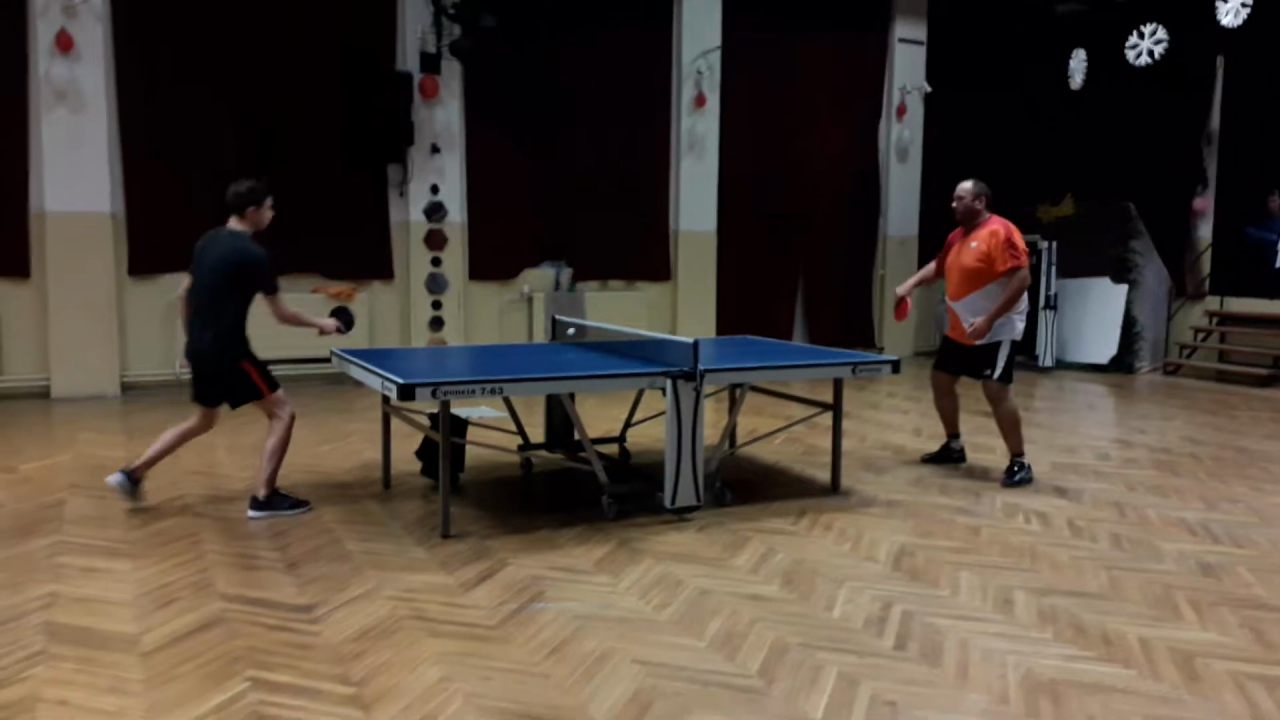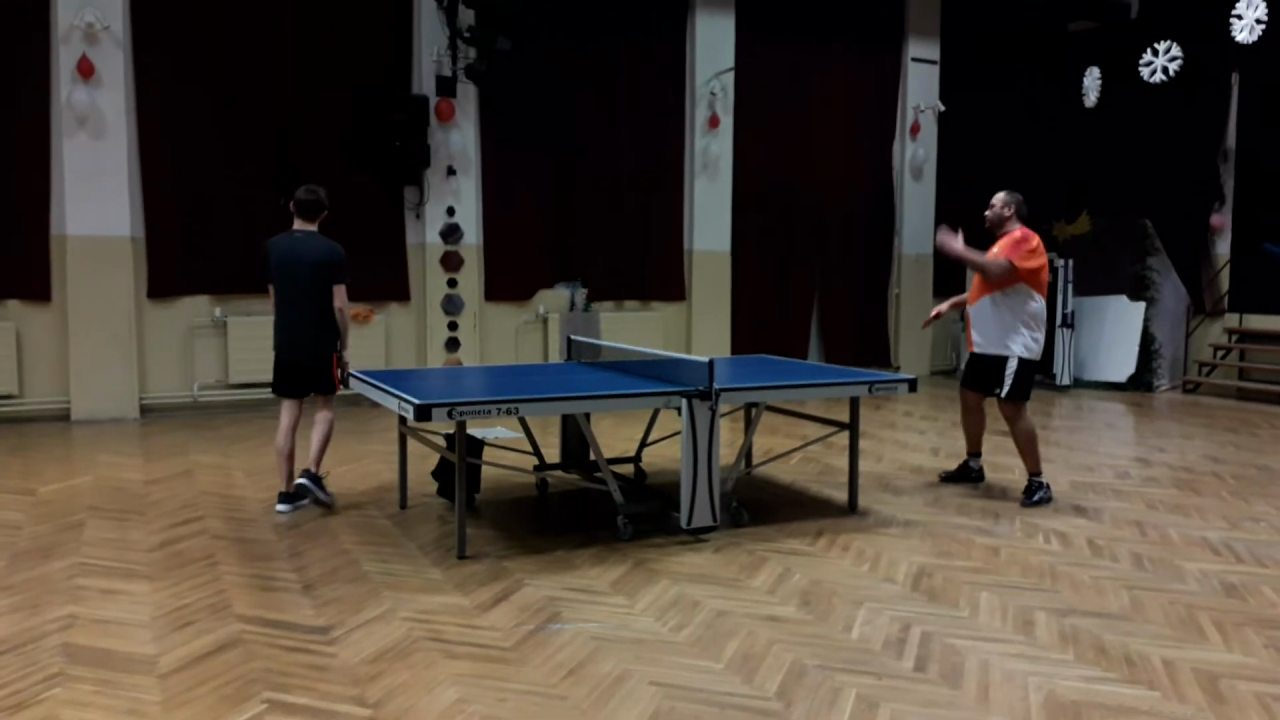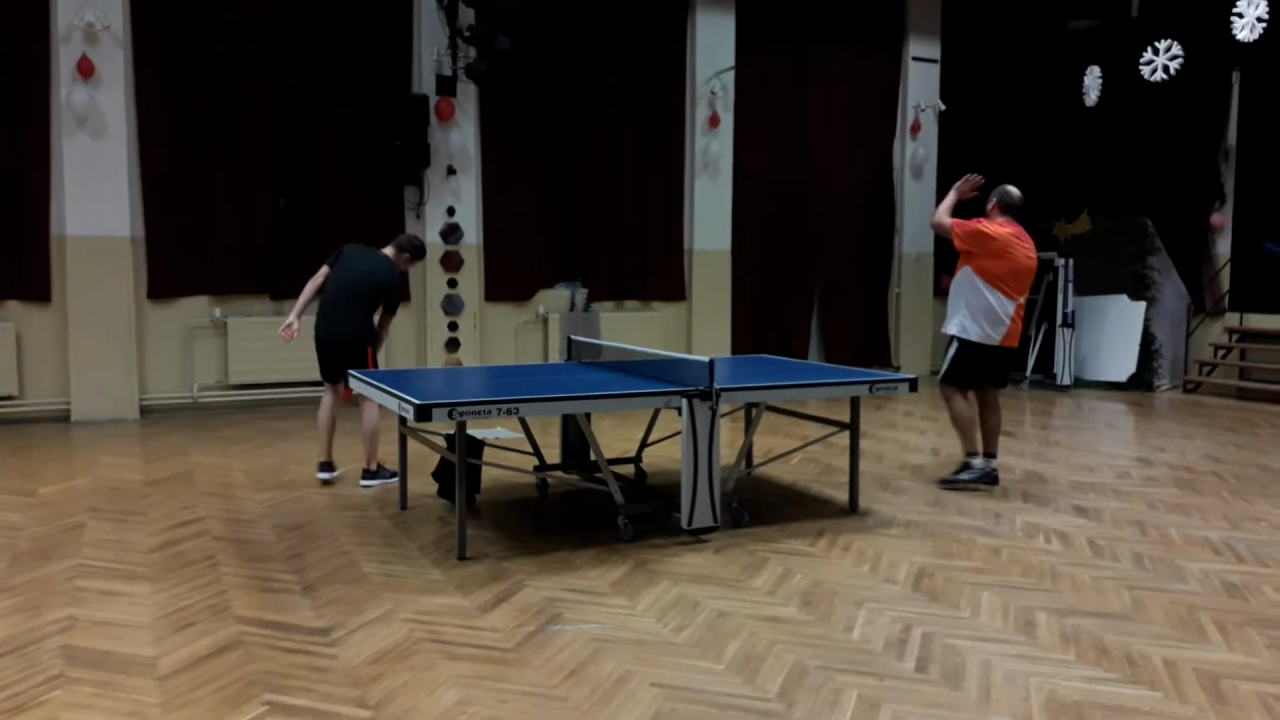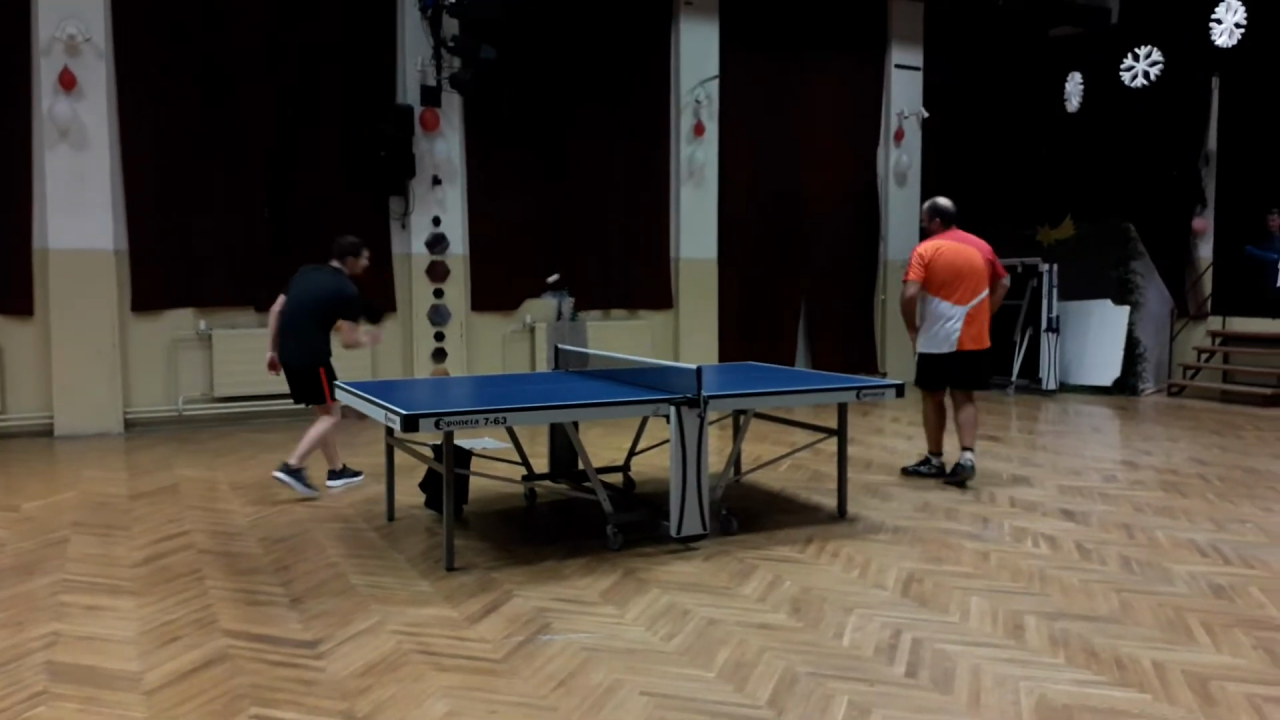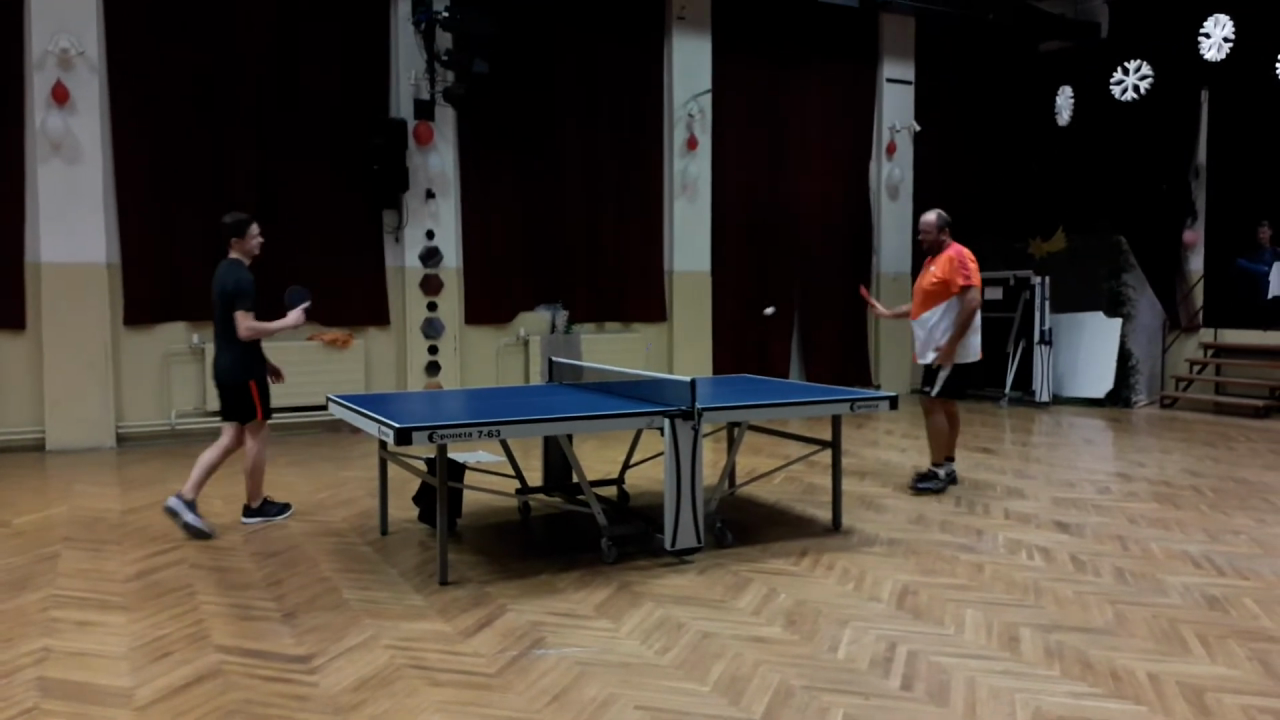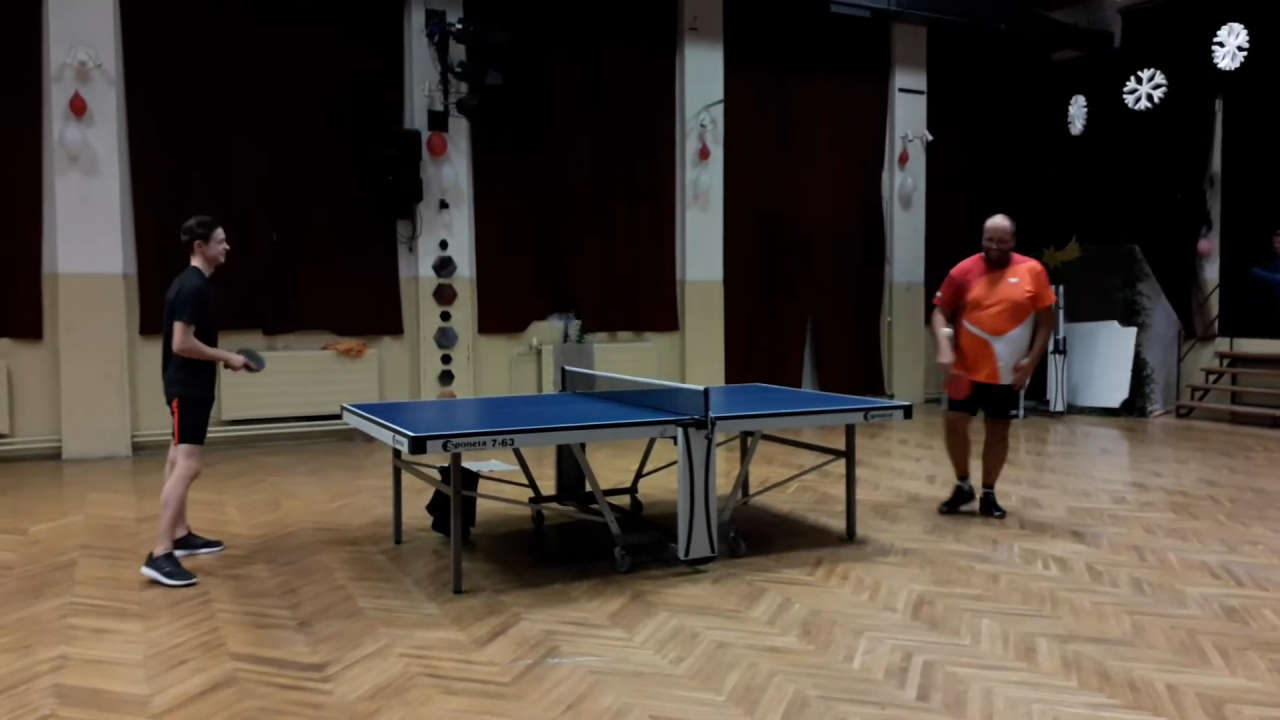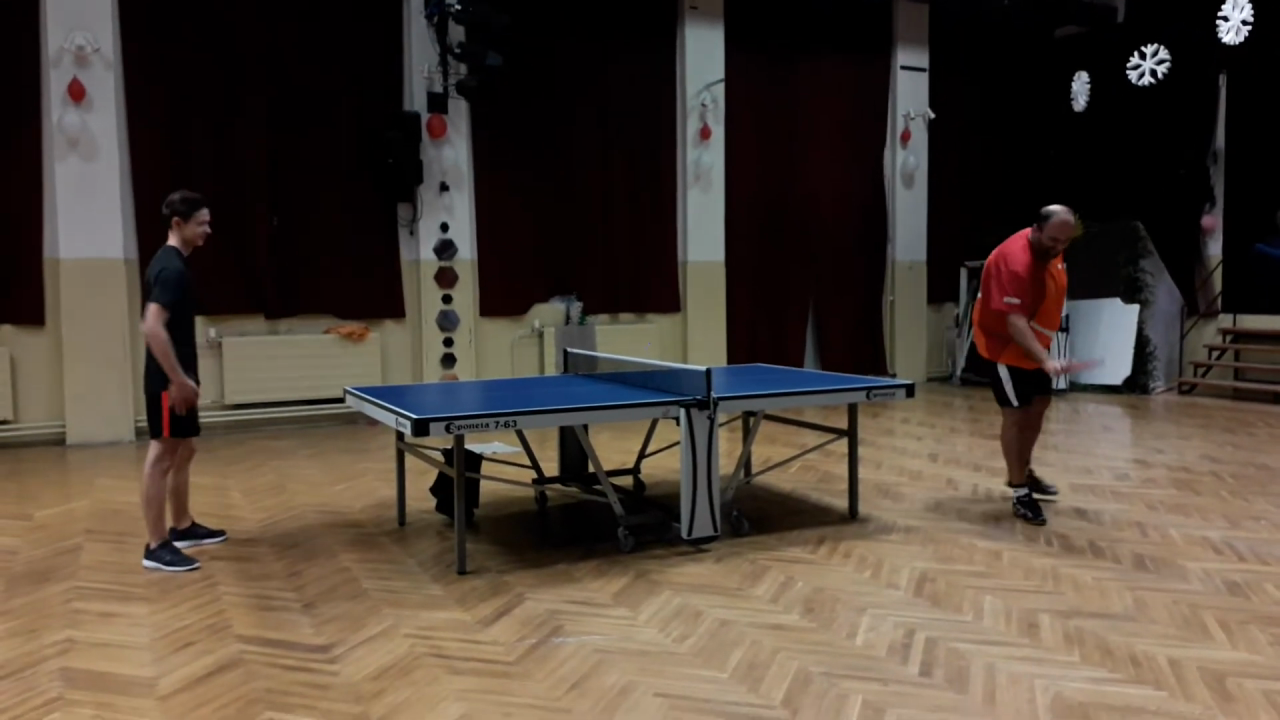
dt=0.7s
person 1, frame 1
left shoulder: (206, 242)
right shoulder: (253, 254)
left elbow: (185, 294)
right elbow: (281, 314)
right wrist: (320, 324)
left hip: (199, 350)
right hip: (227, 351)
left knee: (202, 421)
right knee: (282, 414)
left ankle: (133, 472)
right ankle: (263, 497)
person 1, frame 2
left shoulder: (273, 247)
right shoulder: (332, 251)
left elbow: (274, 299)
right elbow: (340, 306)
right wrist: (343, 348)
left hip: (285, 344)
right hip: (321, 344)
left knee: (288, 415)
right knee: (325, 410)
left ankle: (287, 492)
right ankle: (310, 473)
person 1, frame 3
left shoulder: (349, 251)
right shoulder: (392, 278)
left elbow: (316, 281)
right elbow: (382, 327)
left wrist: (294, 316)
right wrist: (371, 353)
left hip: (325, 333)
right hip: (356, 336)
left knee: (331, 393)
right knee: (368, 399)
left ankle: (325, 463)
right ankle: (371, 469)
person 1, frame 4
left shoulder: (305, 272)
right shoulder: (348, 291)
left elbow: (276, 310)
right elbow: (348, 342)
left wrist: (273, 350)
right wrist: (368, 339)
left hip: (288, 352)
right hip: (311, 355)
left knee: (322, 412)
right knee: (331, 414)
left ankle: (337, 470)
right ankle: (292, 467)
person 1, frame 5
left shoulder: (225, 271)
right shoulder: (241, 278)
right elbow: (246, 331)
left wrist: (266, 361)
right wrist: (288, 321)
left hip: (227, 367)
right hip: (243, 369)
left knee: (230, 438)
right knee: (257, 435)
left ankle: (184, 498)
right ankle: (255, 505)
person 1, frame 6
left shoulder: (194, 283)
right shoulder: (192, 286)
right elbow: (182, 344)
right wrist: (227, 358)
left hip: (192, 388)
right hip: (186, 389)
left knee: (181, 464)
right knee: (187, 467)
left ankle: (179, 536)
right ankle: (160, 555)
person 1, frame 7
left shoulder: (171, 263)
right shoulder: (171, 269)
right elbow: (152, 328)
right wrist: (177, 379)
left hip: (176, 378)
right hip: (168, 381)
left knee: (183, 452)
right knee: (162, 457)
left ankle: (182, 527)
right ankle: (157, 546)
person 2, frame 1
left shoulder: (1001, 232)
right shoulder: (958, 236)
left elbow: (1022, 279)
right elbow: (938, 266)
left wrist: (989, 319)
right wrist: (911, 284)
left hip: (997, 330)
right hip: (961, 330)
left knee: (995, 391)
right knee: (940, 380)
left ankle: (1020, 463)
right ankle: (954, 446)
person 2, frame 2
left shoulder: (1024, 240)
right shoulder: (1002, 244)
left elbow: (997, 270)
left wrist: (960, 251)
right wrist: (950, 304)
left hip: (1014, 345)
right hip: (988, 343)
left knee: (1012, 408)
right knee: (969, 397)
left ankle: (1038, 482)
right ankle: (973, 465)
person 2, frame 3
left shoulder: (986, 232)
right shoulder: (1026, 243)
left elbow: (938, 223)
left wrist: (955, 193)
right wrist: (962, 280)
left hip: (973, 331)
right hip: (1003, 334)
left knee: (953, 390)
right knee: (987, 396)
left ankle: (975, 463)
right ankle: (987, 464)
person 2, frame 4
left shoulder: (925, 249)
right shoulder: (981, 247)
left elbow: (909, 295)
right elbow: (1002, 285)
left wrist: (912, 329)
left hip: (937, 340)
right hip: (974, 339)
left knee: (932, 397)
right knee: (965, 398)
left ankle: (935, 461)
right ankle: (966, 457)
person 2, frame 5
left shoulder: (957, 257)
right shoulder: (933, 260)
left elbow: (972, 302)
left wrist: (951, 344)
right wrist: (889, 313)
left hip: (950, 352)
right hip: (936, 350)
left knee: (934, 406)
right knee: (944, 406)
left ankle: (938, 472)
right ankle: (946, 468)
person 2, frame 6
left shoulder: (1032, 272)
right shoulder: (963, 272)
left elbow: (1046, 320)
right elbow: (940, 313)
left wrist: (1032, 360)
right wrist: (944, 347)
left hip: (1009, 371)
right hip: (967, 367)
left knee: (999, 430)
right knee: (954, 422)
left ankle: (988, 493)
right ankle: (962, 485)
person 2, frame 7
left shoulder: (1051, 250)
right shoulder: (1015, 262)
right elbow: (1014, 322)
right wrist: (1047, 359)
left hip: (1034, 348)
right hip: (1006, 347)
left knee: (1038, 405)
right knee: (1017, 416)
left ankle: (1023, 472)
right ankle: (1021, 494)
